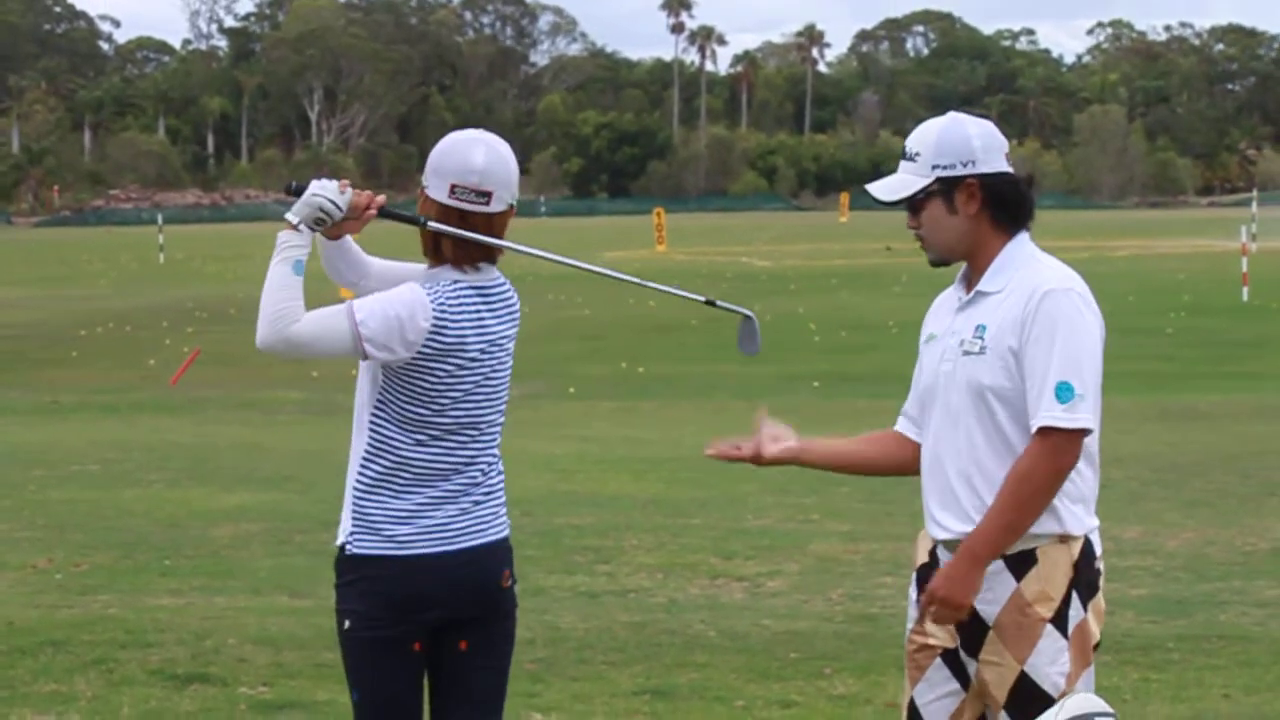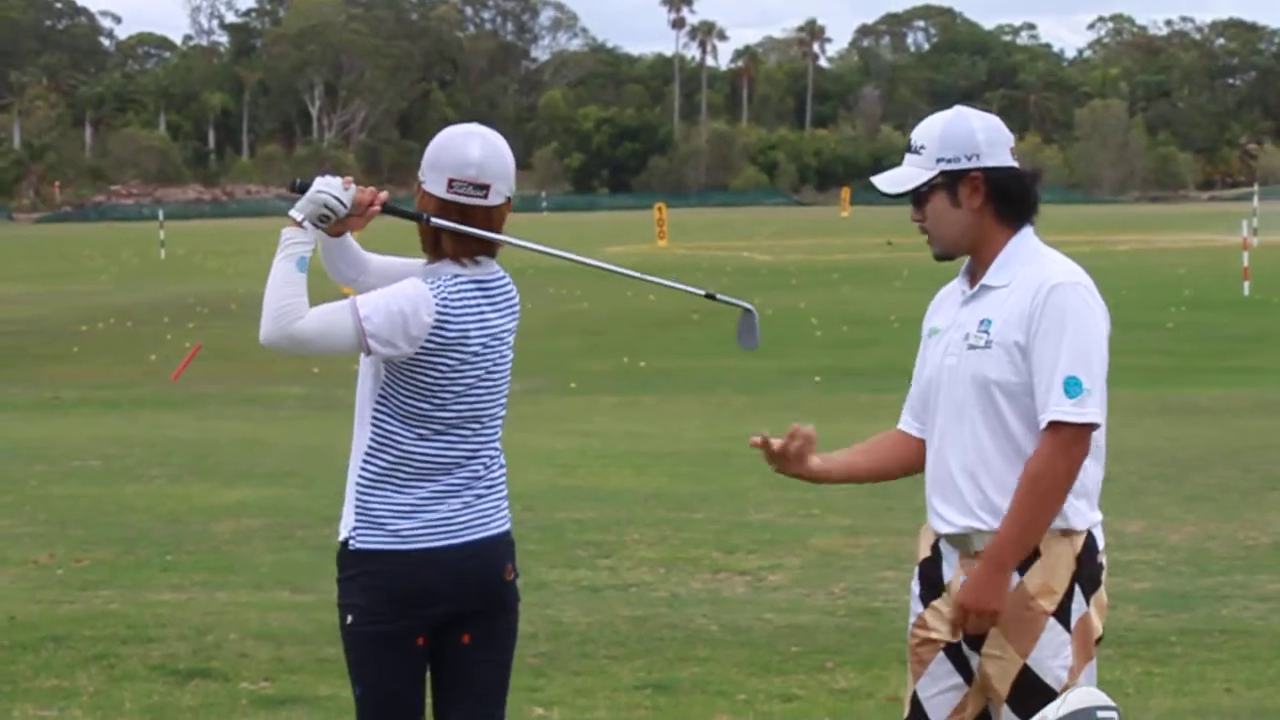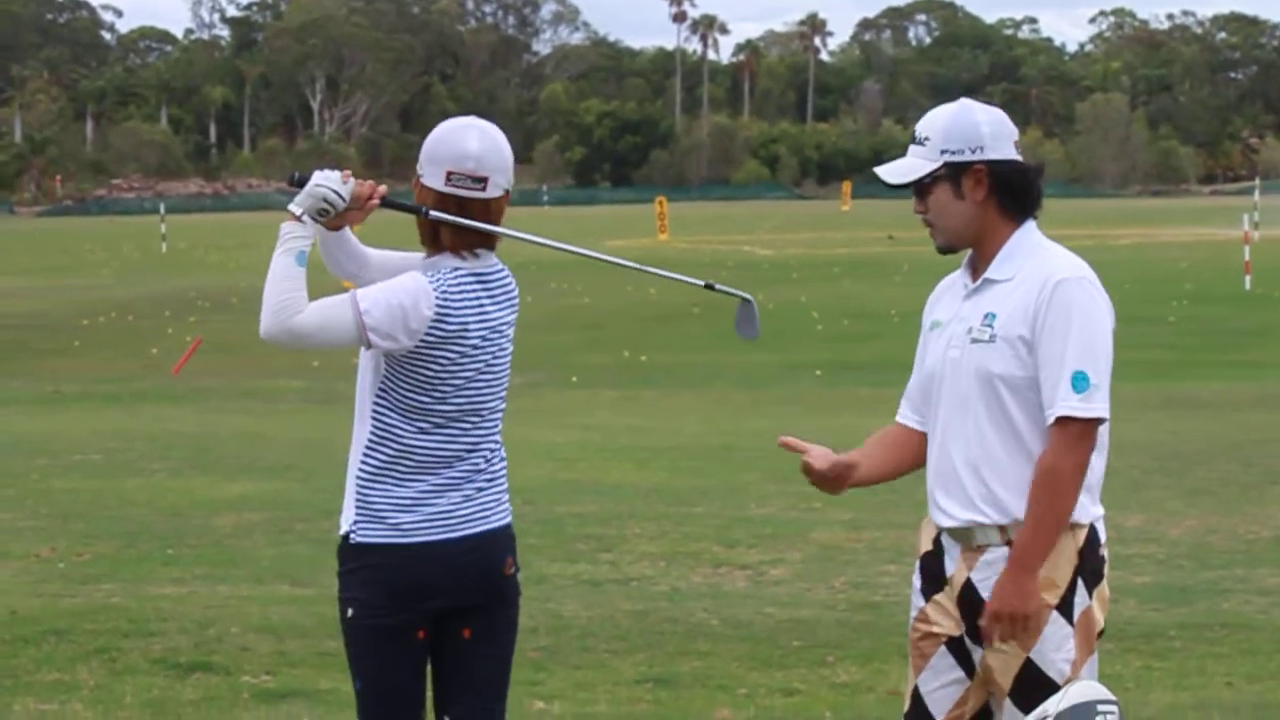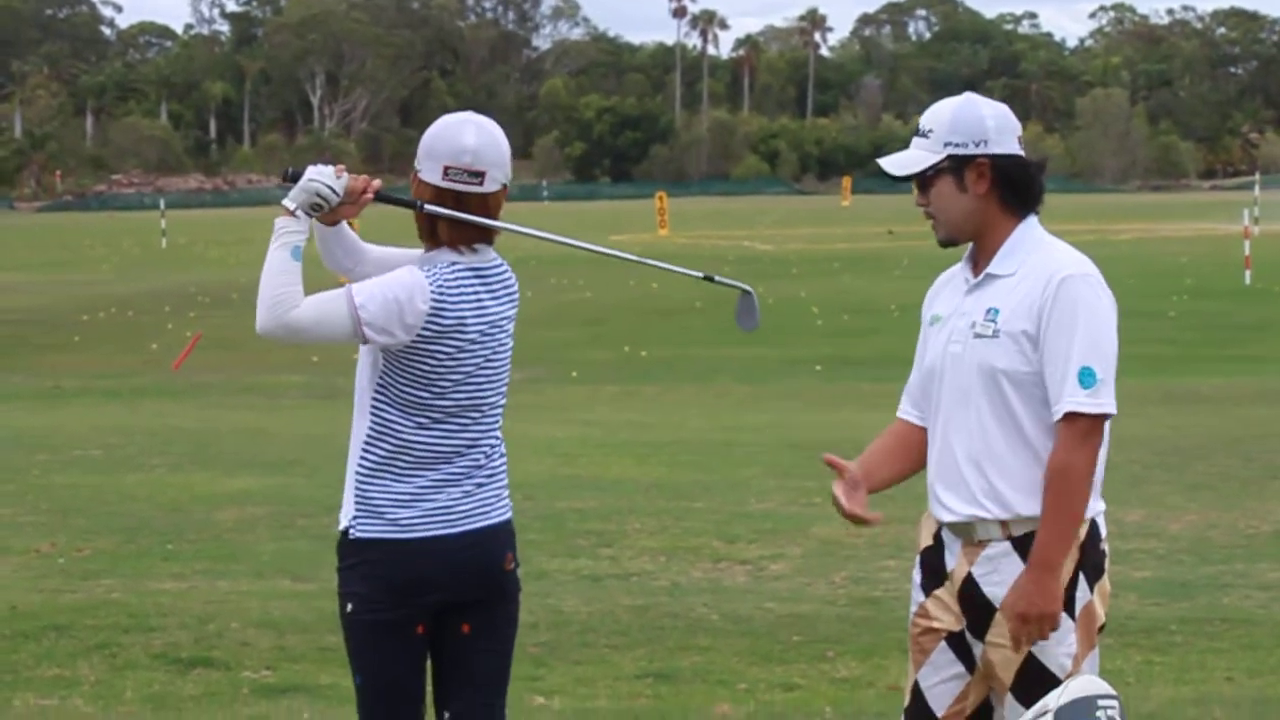
dt=0.1s
person 1, frame 1
left shoulder: (1049, 296)
right shoulder: (946, 308)
left elbow: (1057, 445)
left wrist: (973, 561)
right wrist: (800, 452)
left hip: (1033, 572)
right hip: (945, 572)
person 1, frame 2
left shoulder: (1056, 291)
right shoulder: (947, 302)
left elbow: (1068, 440)
left wrist: (997, 566)
right wrist: (819, 465)
left hip: (1036, 568)
right hip: (948, 566)
person 1, frame 3
left shoulder: (1058, 285)
right shoulder: (948, 296)
left elbow: (1072, 436)
left wrist: (1025, 568)
right wrist: (847, 467)
left hip: (1038, 561)
right hip: (949, 560)
person 1, frame 4
left shoulder: (1063, 281)
right shoulder: (946, 289)
left elbow: (1080, 432)
left wrist: (1043, 570)
right wrist: (863, 477)
left hip: (1038, 558)
right hip: (948, 554)
person 2, frame 1
left shoulder: (419, 311)
right shoulder: (497, 295)
left elbow: (277, 335)
right elbow: (364, 278)
left wrist: (301, 227)
right wrist: (333, 234)
left hip: (386, 570)
right hip: (483, 564)
person 2, frame 2
left shoulder: (421, 305)
right shoulder: (496, 288)
left elbow: (281, 331)
right elbow: (362, 274)
left wrist: (305, 223)
right wrist: (334, 231)
left hip: (389, 564)
right hip: (484, 557)
person 2, frame 3
left shoulder: (421, 299)
right shoulder: (497, 282)
left elbow: (282, 325)
right elbow: (364, 270)
left wrist: (302, 218)
right wrist: (332, 224)
left hip: (389, 558)
right hip: (485, 551)
person 2, frame 4
left shoulder: (416, 292)
right shoulder: (496, 277)
left elbow: (277, 320)
right elbow: (361, 265)
left wrist: (298, 213)
right wrist: (330, 220)
left hip: (389, 553)
right hip: (485, 546)
